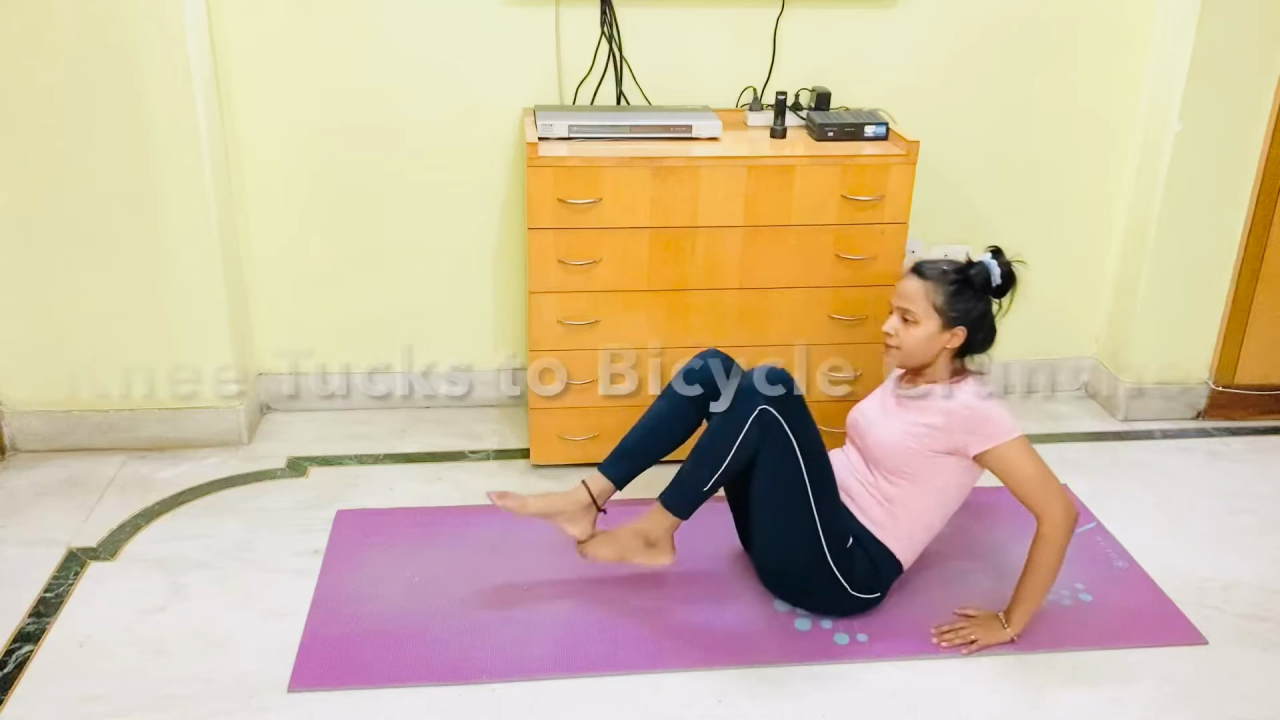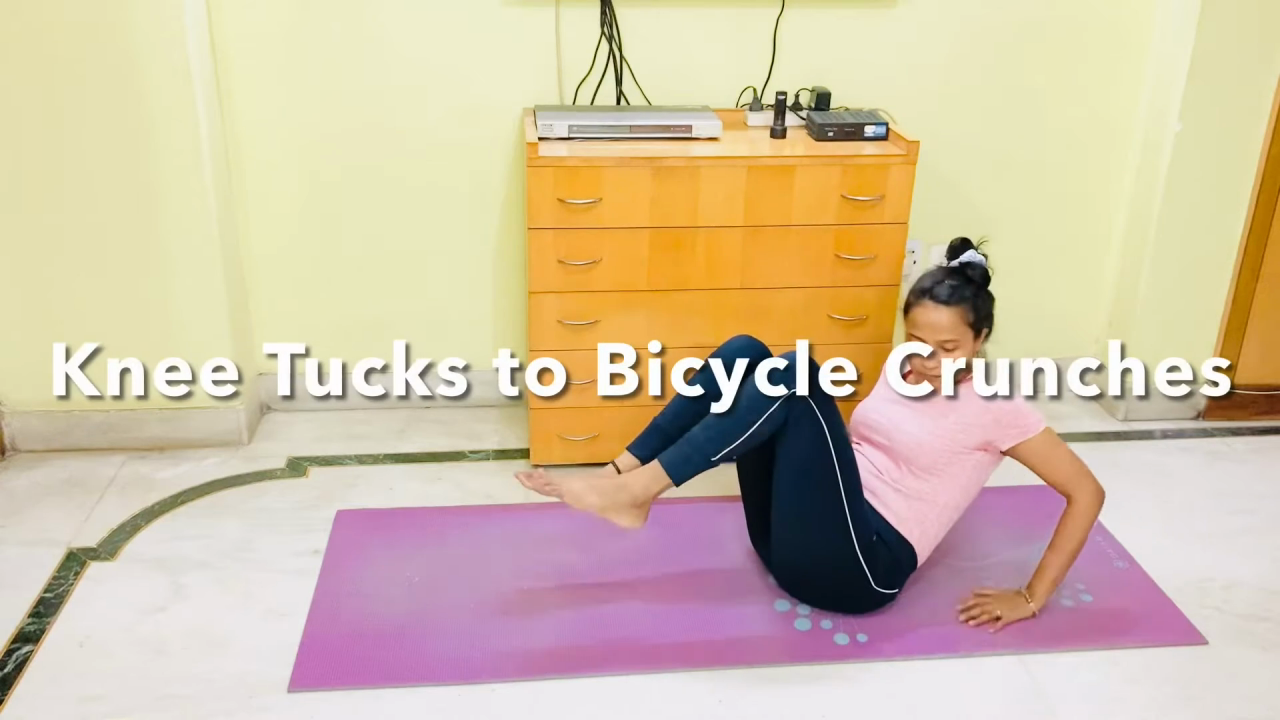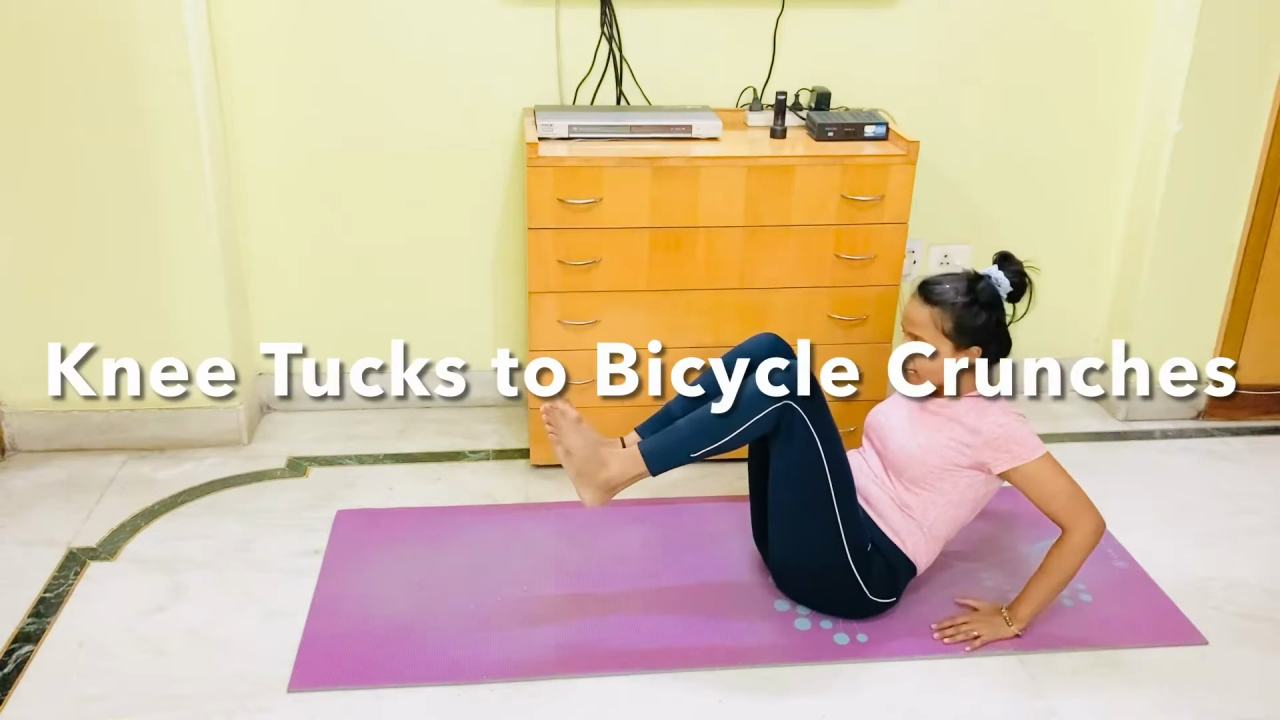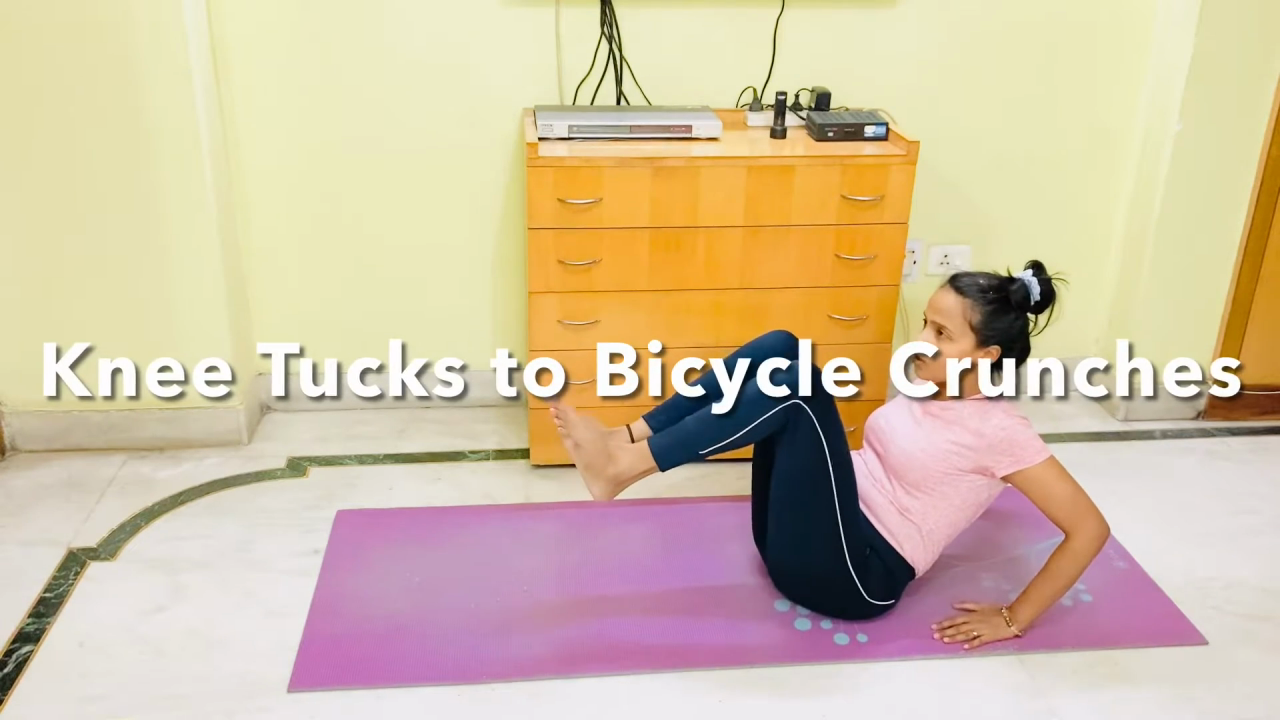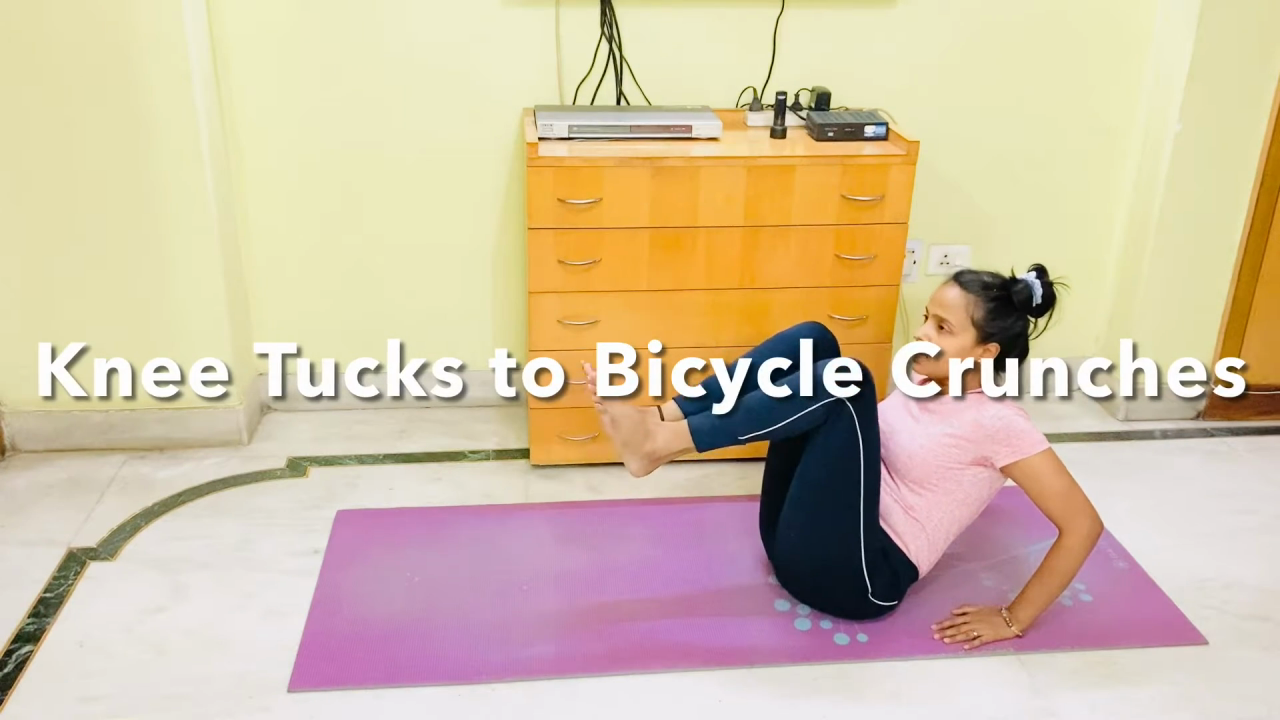
dt=0.7s
person 1, frame 1
left shoulder: (969, 408)
right shoulder: (911, 375)
left elbow: (1059, 511)
left wrist: (1010, 622)
left hip: (844, 571)
right hip: (806, 525)
left knee: (771, 385)
right knee: (711, 368)
left ankle: (655, 533)
right ankle: (589, 498)
person 1, frame 2
left shoulder: (996, 410)
right shoulder: (904, 372)
left elbow: (1087, 494)
left wrist: (1030, 597)
left hip: (855, 565)
right hip: (791, 535)
left knee: (796, 375)
right knee: (745, 353)
left ankle: (638, 493)
right ankle: (624, 473)
person 1, frame 3
left shoulder: (994, 428)
right shoulder: (926, 381)
left elbow: (1085, 525)
left wrist: (1013, 618)
left hip: (853, 570)
right hip: (799, 533)
left knee: (788, 386)
right knee: (768, 352)
left ankle: (615, 472)
right ankle: (623, 448)
person 1, frame 4
left shoulder: (999, 432)
right shoulder: (929, 385)
left elbow: (1089, 529)
left wrist: (1013, 620)
left hip: (851, 572)
right hip: (802, 532)
left knee: (801, 386)
right knee: (779, 349)
left ankle: (626, 465)
right ankle: (630, 438)
person 1, frame 5
left shoulder: (997, 425)
right shoulder: (926, 382)
left elbow: (1083, 525)
left wrist: (1013, 620)
left hip: (855, 575)
right hip: (799, 531)
right knee: (811, 339)
left ankle: (660, 443)
right ankle: (664, 419)
